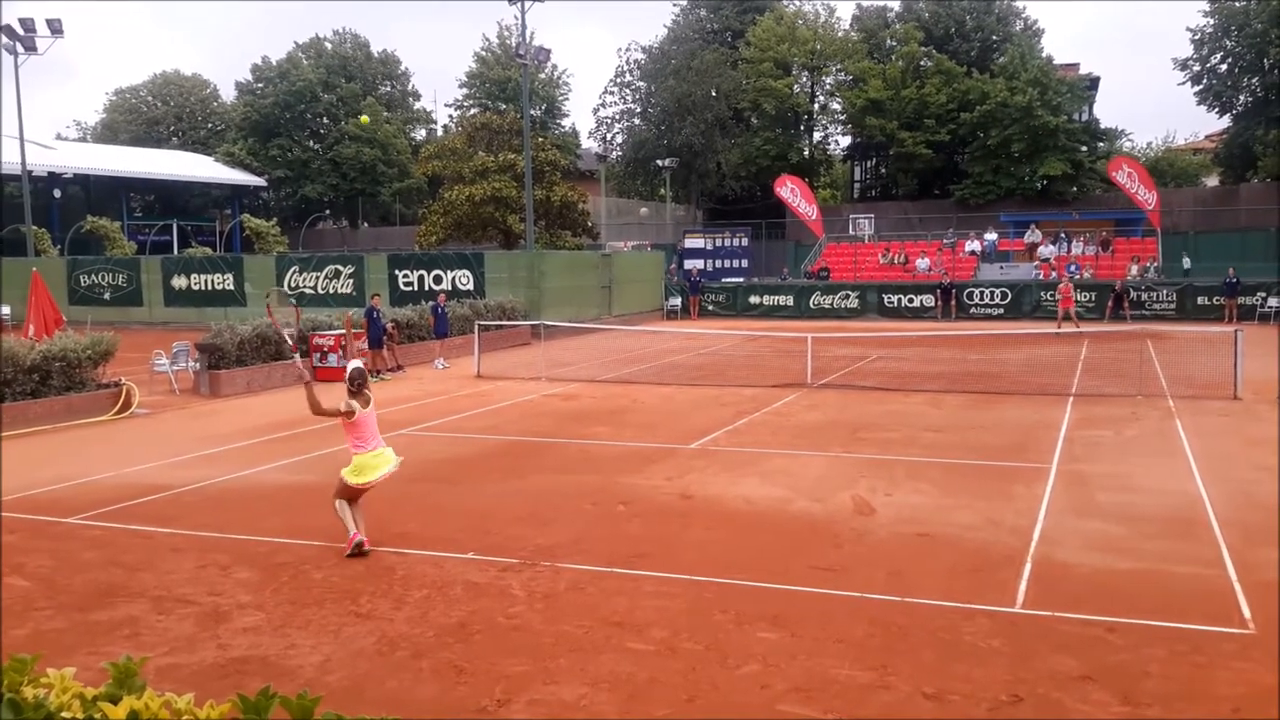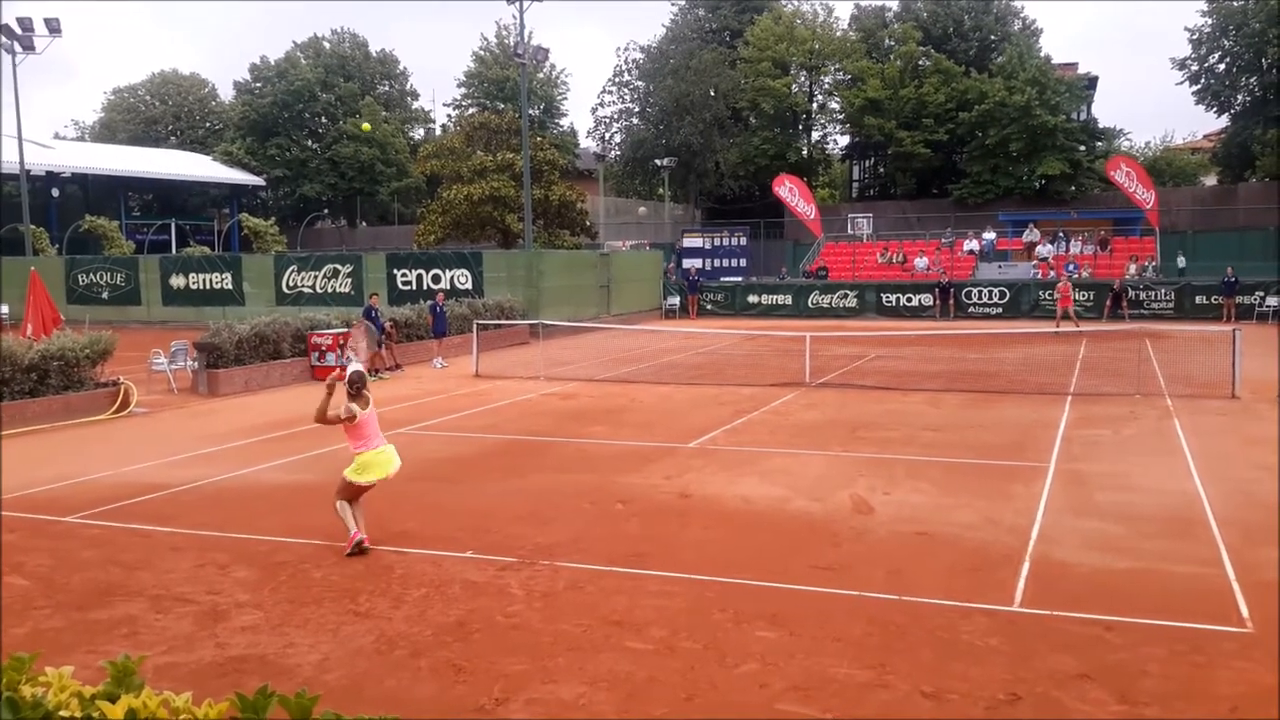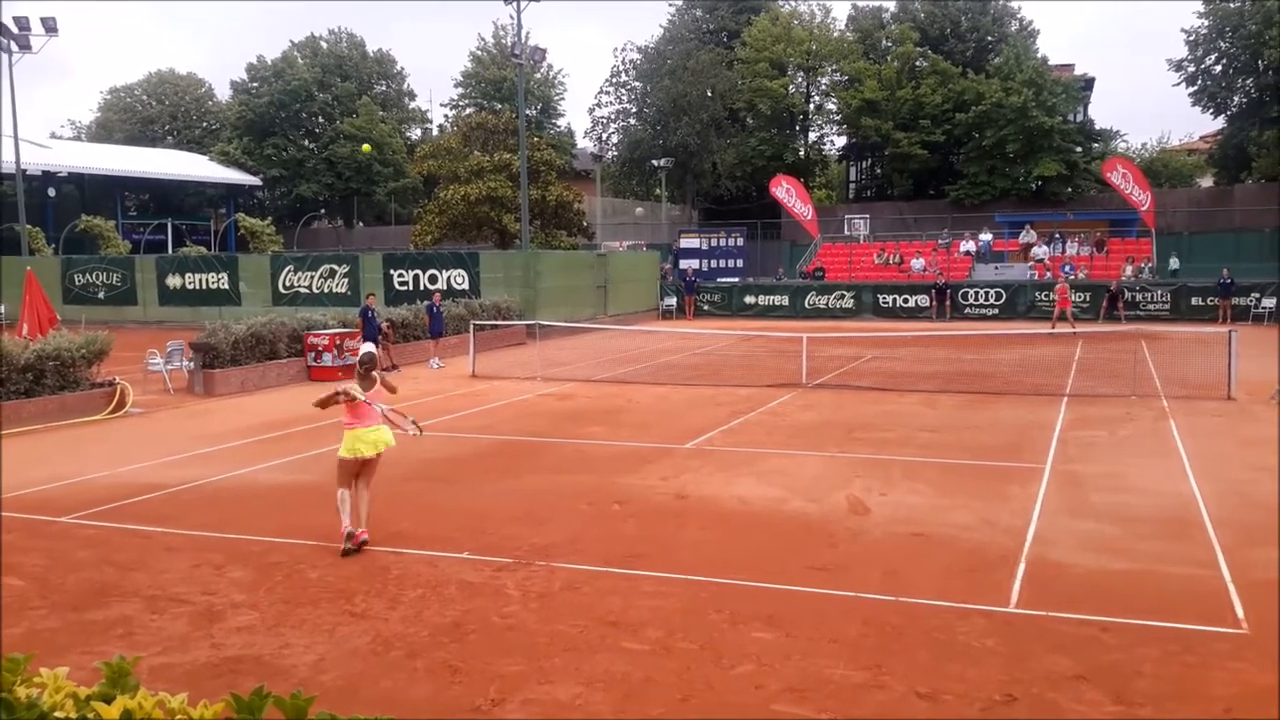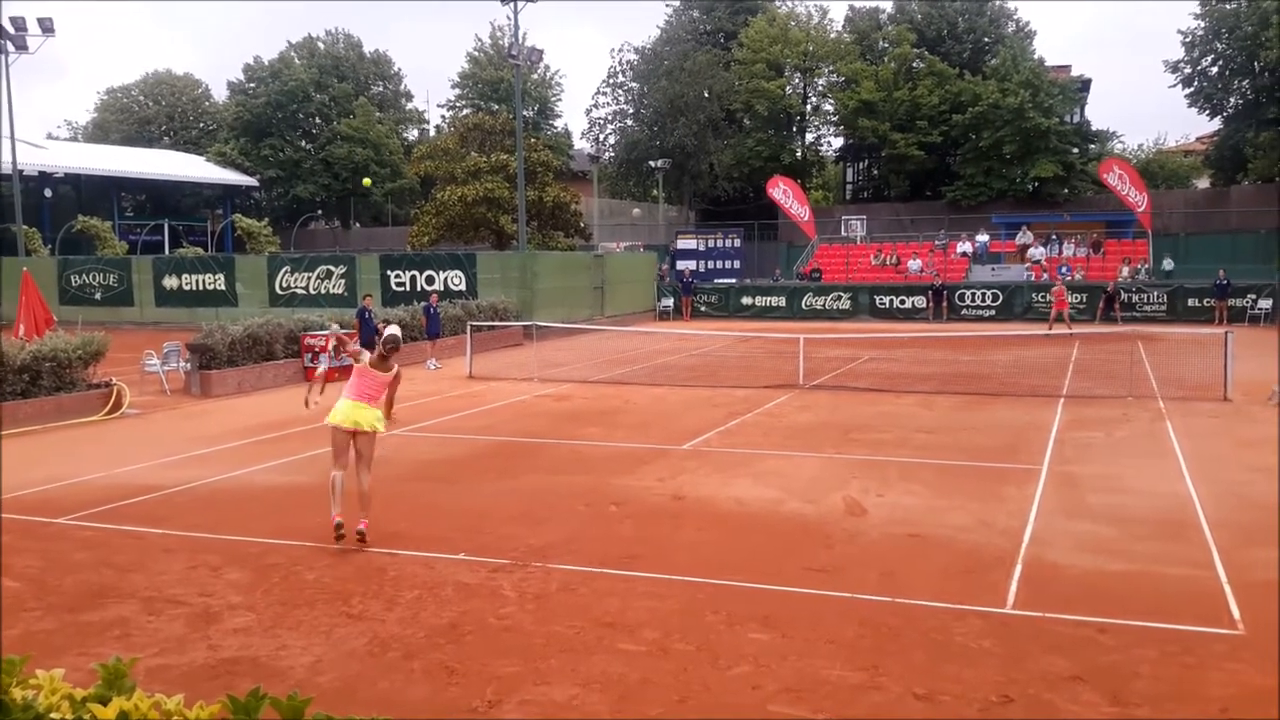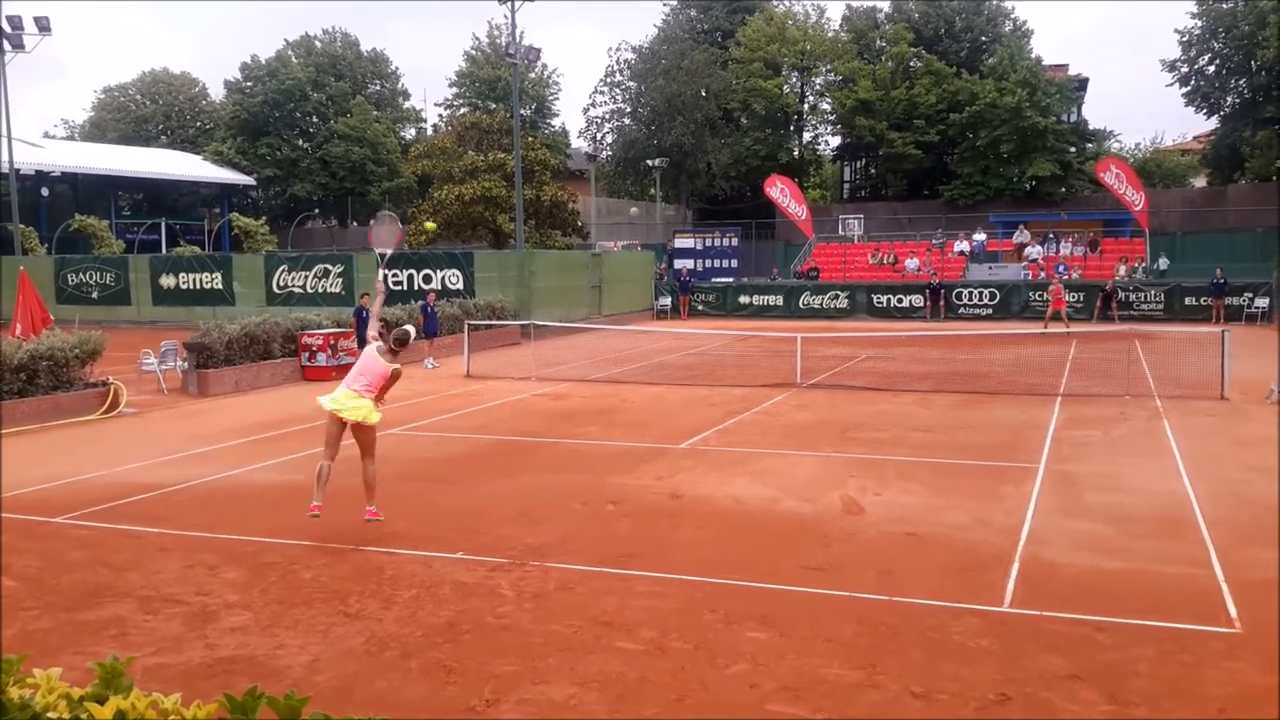
dt=0.1s
person 1, frame 1
left shoulder: (349, 408)
right shoulder: (367, 395)
left elbow: (317, 410)
right elbow: (356, 364)
left wrist: (308, 384)
right wrist: (348, 336)
left hip: (366, 464)
right hip: (383, 459)
left knee: (339, 498)
right knee: (353, 499)
left ankle: (355, 535)
right ankle: (362, 538)
person 1, frame 2
left shoulder: (349, 412)
right shoulder: (367, 397)
left elbow: (320, 418)
right elbow: (359, 376)
left wrist: (328, 392)
left hip: (368, 464)
right hip: (385, 458)
left knee: (340, 498)
right knee: (354, 498)
left ankle: (355, 533)
right ankle: (362, 535)
person 1, frame 3
left shoulder: (350, 390)
right shoulder: (378, 379)
left elbow: (319, 404)
right elbow: (393, 390)
left wrist: (337, 393)
left hip: (355, 439)
right hip: (376, 436)
left knee: (343, 487)
right knee: (362, 487)
left ankle: (347, 527)
right ankle: (362, 530)
person 1, frame 4
left shoulder: (363, 357)
right shoulder: (395, 372)
left elbow: (341, 343)
right elbow: (390, 400)
right wrist: (387, 417)
left hip: (346, 413)
right hip: (368, 417)
left knee: (339, 468)
right knee: (364, 470)
left ankle: (337, 516)
right ankle: (362, 522)
person 1, frame 5
left shoulder: (374, 345)
right shoulder: (396, 370)
left elbow: (372, 328)
right elbow: (379, 397)
left wrist: (379, 297)
left hip: (340, 401)
right hip: (362, 408)
left knee: (328, 457)
right knee: (368, 461)
left ankle: (316, 503)
right ankle: (371, 508)
